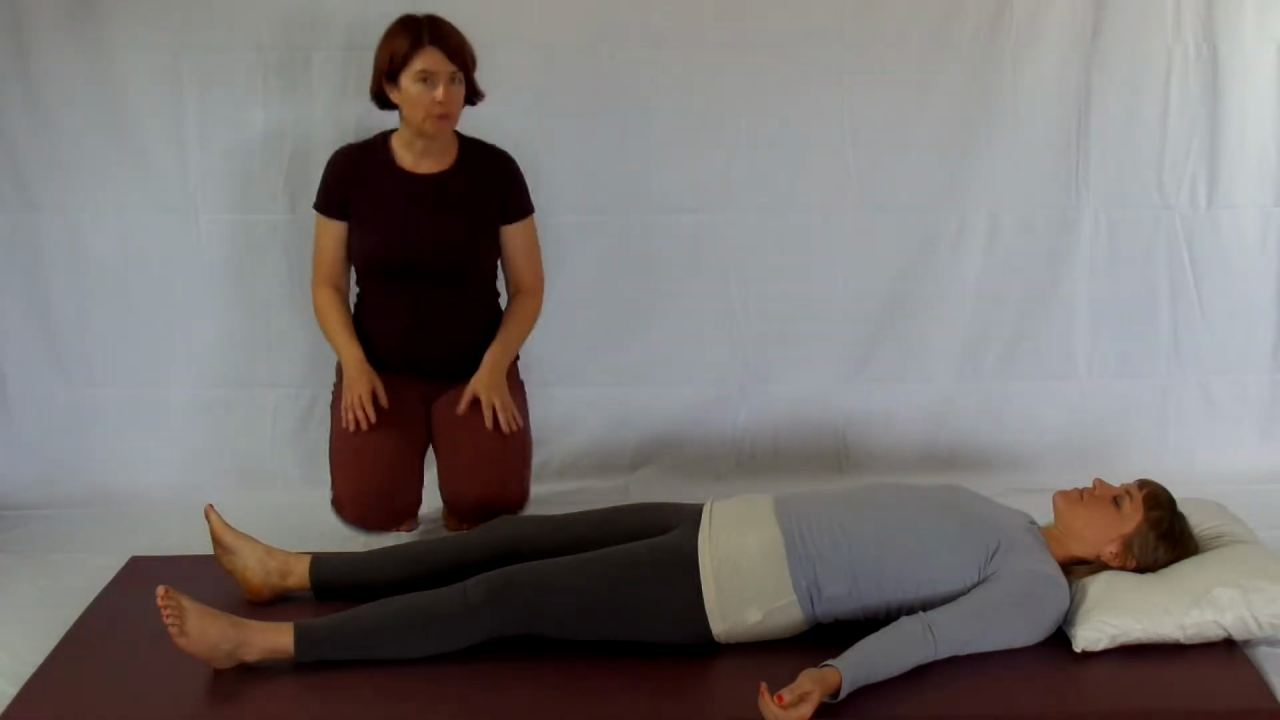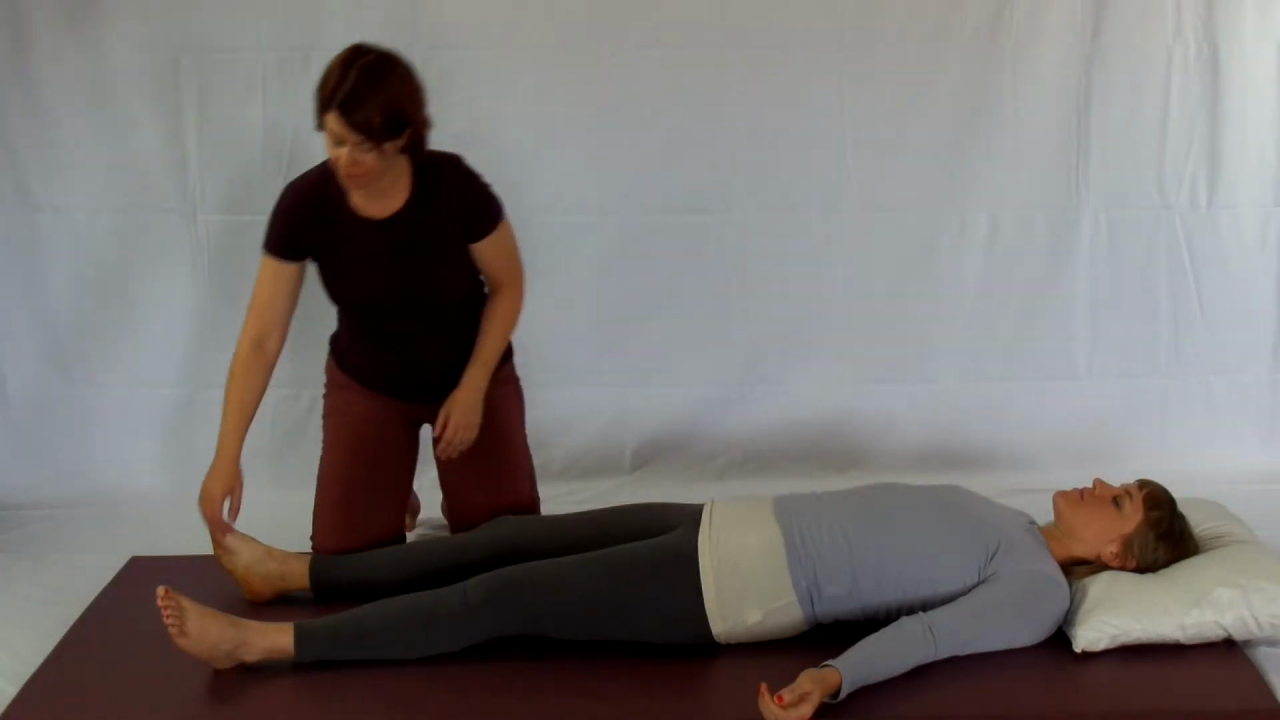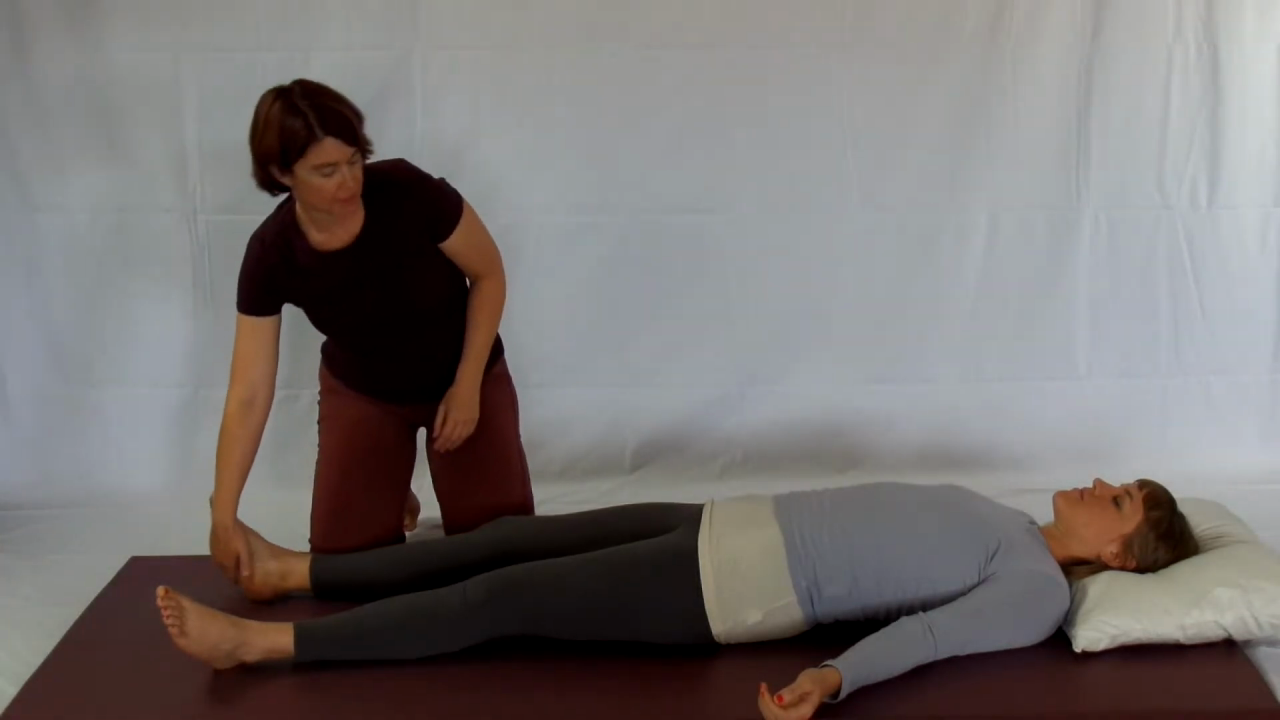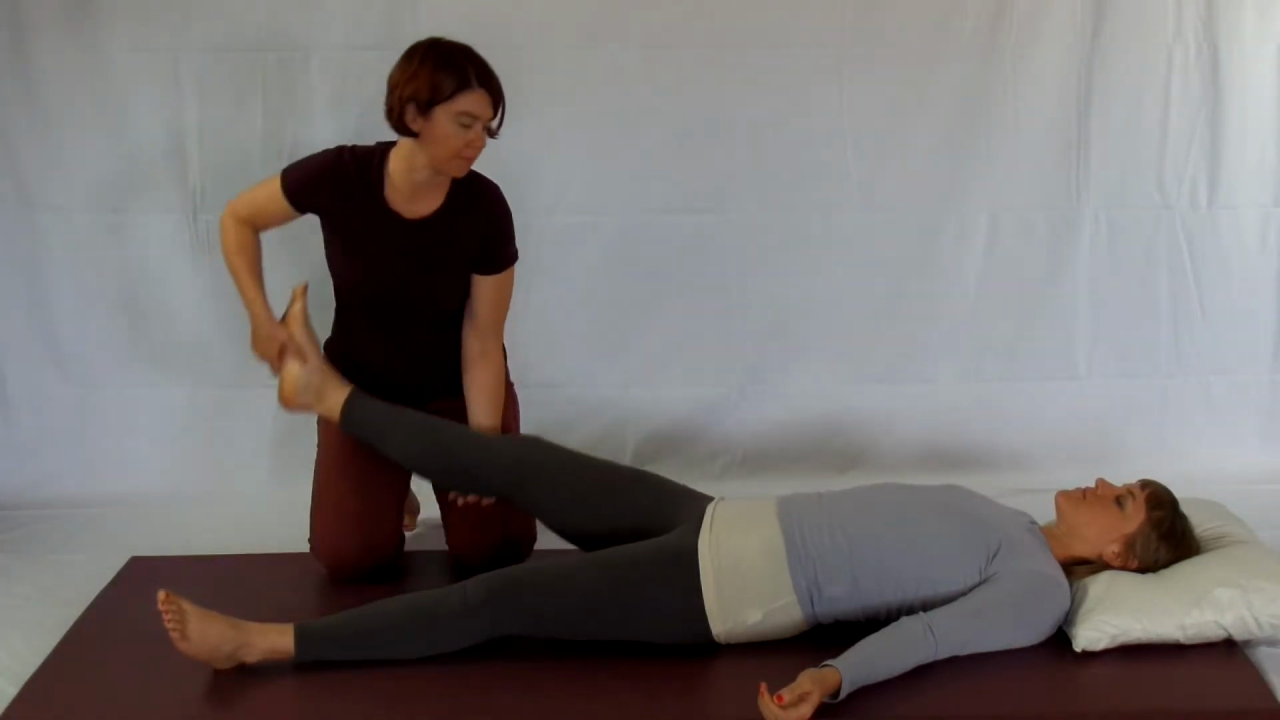
dt=1s
person 1, frame 1
left shoulder: (1038, 592)
right shoulder: (1009, 530)
left elbow: (929, 630)
left hip: (738, 589)
right hip: (735, 526)
left knee: (503, 598)
right knee: (511, 537)
right ankle: (288, 569)
person 1, frame 2
left shoulder: (1038, 594)
right shoulder: (1011, 529)
left elbow: (928, 633)
left hip: (737, 591)
right hip: (732, 528)
left knee: (501, 601)
right knee: (509, 539)
right ankle: (288, 570)
person 1, frame 3
left shoulder: (1038, 593)
right shoulder: (1008, 528)
left elbow: (930, 632)
left hip: (739, 592)
right hip: (732, 528)
left knee: (502, 601)
right knee: (509, 540)
right ankle: (292, 570)
person 1, frame 4
left shoulder: (1037, 594)
right shoulder: (1007, 528)
left elbow: (931, 631)
left hip: (732, 591)
right hip: (727, 525)
left knee: (498, 602)
right knee: (521, 465)
right ankle: (326, 393)
person 2, frame 1
left shoulder: (494, 171)
right shoulder: (350, 170)
left elbow: (528, 288)
right elbow: (327, 284)
left wrist: (493, 367)
right wrist: (354, 364)
left hip: (471, 369)
right hip: (383, 370)
left knee: (489, 499)
right knee: (369, 506)
left ankle: (458, 497)
right ankle: (401, 476)
person 2, frame 2
left shoulder: (453, 187)
right shoulder: (304, 204)
left elbow: (507, 286)
right elbow: (261, 338)
left wrist: (471, 390)
right wrist: (226, 455)
left hip: (468, 374)
right hip: (364, 385)
right knee: (344, 551)
left ankle: (457, 494)
right ankle: (393, 493)
person 2, frame 3
left shoulder: (409, 191)
right shoulder: (272, 253)
left elbow: (488, 275)
right elbow: (249, 394)
left wrist: (467, 386)
right wrist: (224, 515)
left hip: (462, 377)
right hip: (360, 393)
right knee: (345, 552)
right ankle: (390, 491)
person 2, frame 4
left shoulder: (484, 207)
right shoulder: (339, 176)
left elbow: (482, 342)
right elbow: (237, 220)
right wrist: (262, 319)
left hip: (458, 390)
right hip: (361, 387)
left knee: (498, 546)
right knee: (348, 557)
right ankle: (392, 484)
